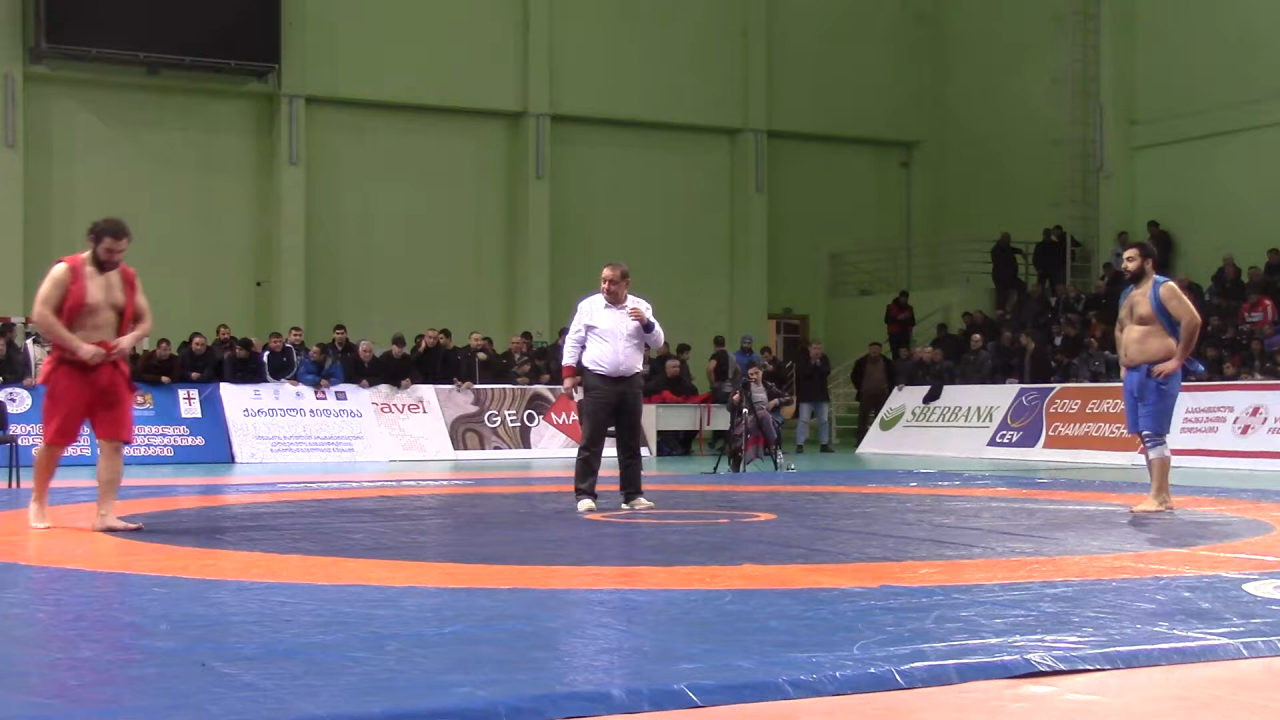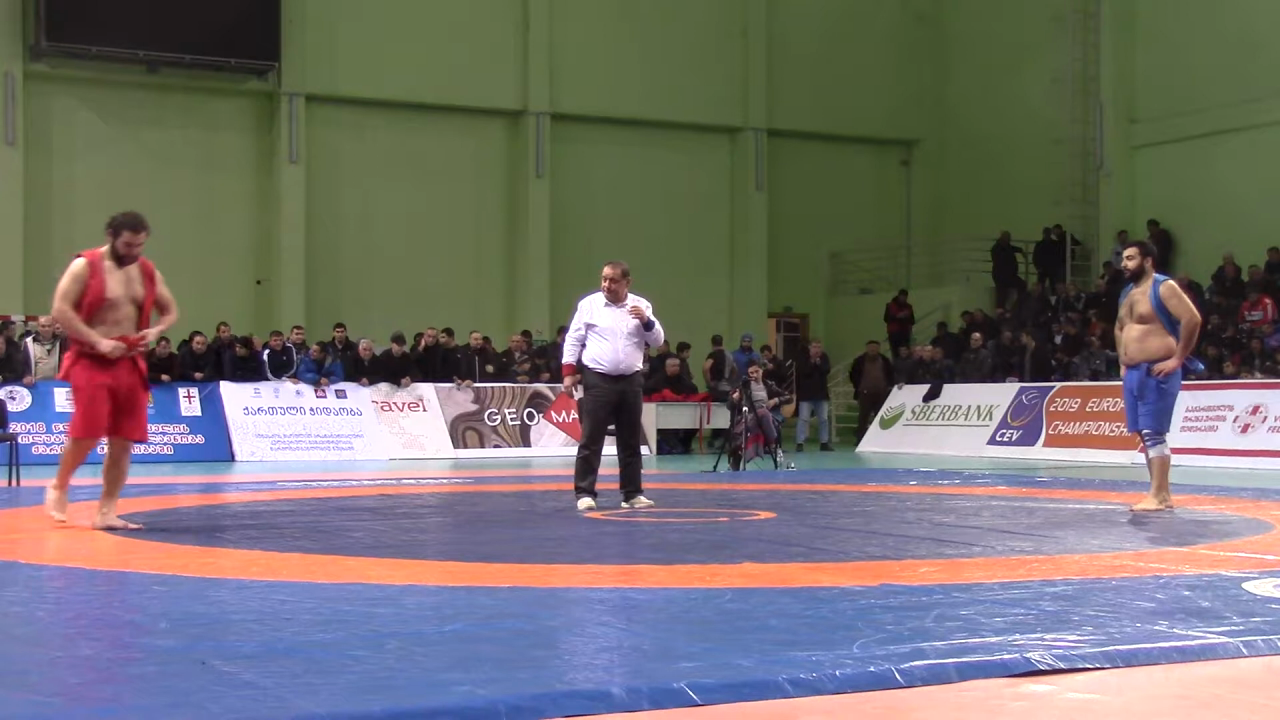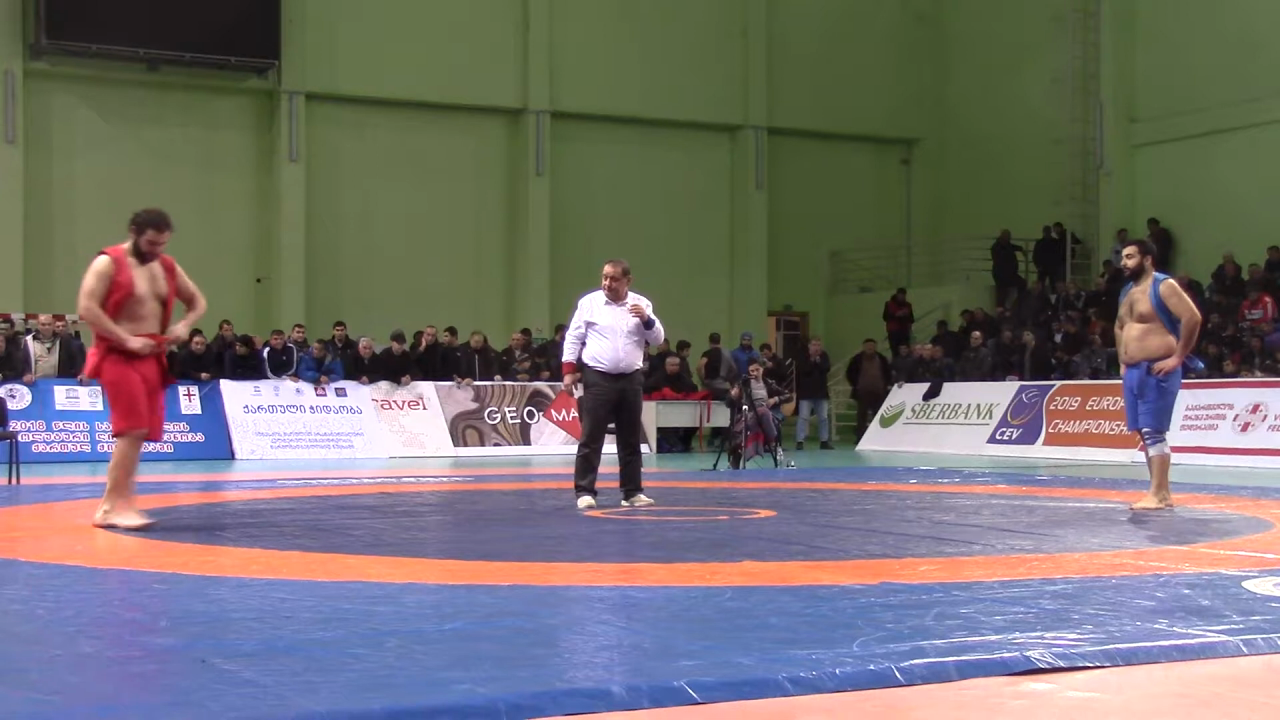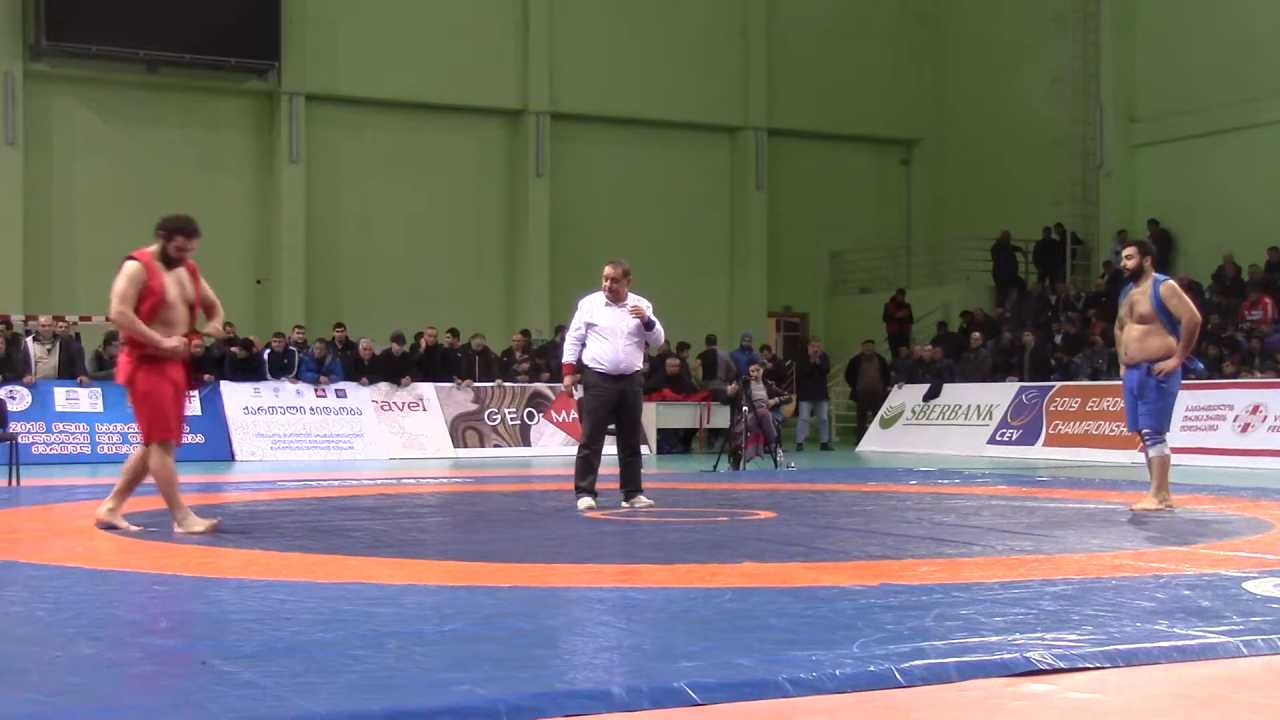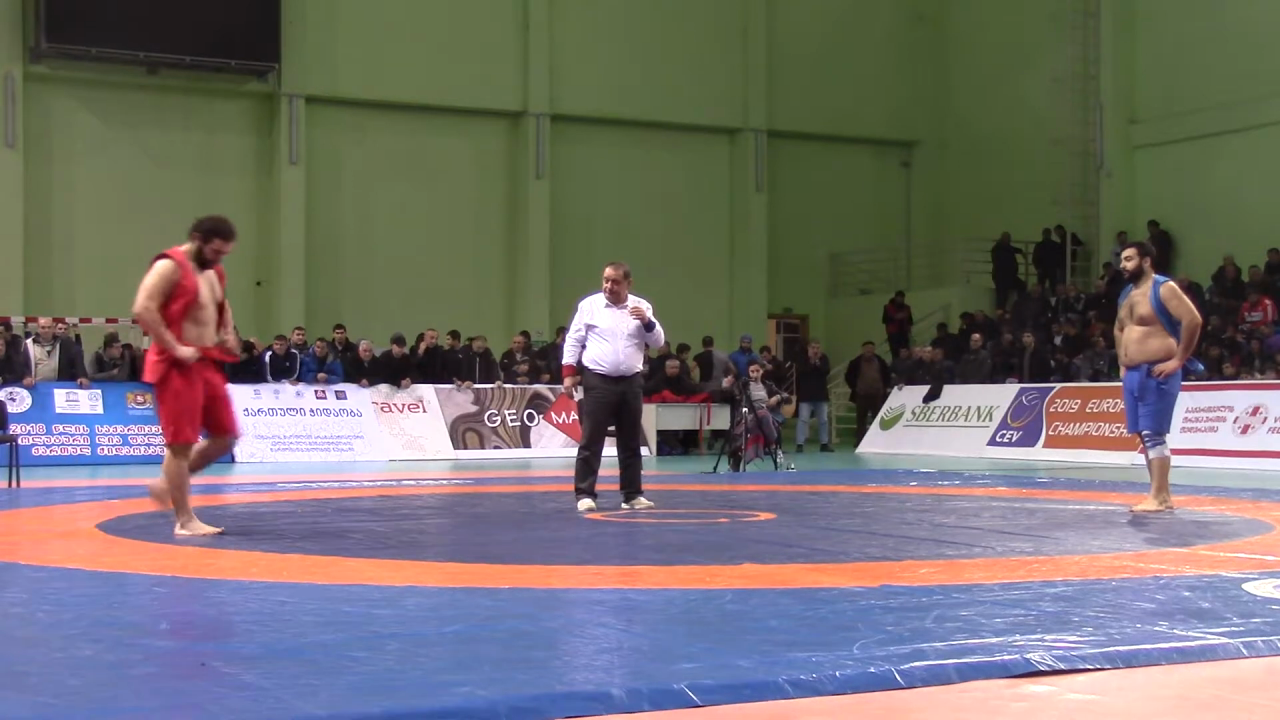
dt=0.2s
person 1, frame 1
left shoulder: (128, 278)
right shoulder: (66, 271)
left elbow: (145, 320)
right elbow: (41, 314)
left wrist: (131, 338)
right wrist: (79, 347)
left hip: (111, 367)
right hip: (70, 366)
left knee: (114, 442)
right knee: (56, 440)
left ankle: (105, 514)
right ankle: (38, 500)
person 1, frame 2
left shoulder: (147, 272)
right shoulder: (85, 266)
left elbow: (171, 311)
right elbow: (60, 310)
left wrist: (155, 331)
right wrist: (98, 342)
left hip: (130, 363)
right hip: (90, 361)
left knee: (124, 441)
right knee: (87, 435)
left ankle: (107, 512)
right ankle: (58, 487)
person 1, frame 3
left shoulder: (168, 267)
right shoulder: (108, 263)
left elbow: (198, 301)
right elbow: (87, 309)
left wrist: (185, 324)
right wrist: (127, 339)
left hip: (150, 359)
right hip: (116, 357)
left knee: (135, 437)
right knee: (132, 431)
left ankle: (107, 510)
right ankle: (124, 506)
person 1, frame 4
left shoulder: (189, 272)
right shoulder: (138, 268)
left elbow: (214, 305)
right elbow: (119, 313)
left wrist: (215, 325)
right wrist: (160, 341)
left hip: (177, 365)
right hip: (148, 364)
left knee: (155, 445)
right knee: (161, 441)
left ankle: (111, 508)
right ankle: (182, 517)
person 1, frame 5
left shoulder: (214, 273)
right shoulder: (169, 266)
left elbow: (223, 306)
right elbow: (142, 310)
left wrist: (228, 335)
right wrist: (175, 348)
left hip: (208, 364)
right hip: (177, 366)
left knee: (225, 437)
right knee: (181, 442)
left ankle: (167, 485)
right ankle: (184, 519)
person 2, frame 1
left shoulder: (1164, 288)
right shoulder: (1128, 294)
left elbow: (1192, 320)
right elbow: (1120, 330)
left wrist: (1178, 360)
right wrist: (1123, 363)
left hip: (1157, 374)
right hip: (1132, 374)
left knee: (1153, 434)
right knee: (1145, 435)
left ankle: (1157, 497)
right ankle: (1163, 495)
person 2, frame 2
left shoulder: (1163, 287)
right shoulder: (1127, 293)
left elbow: (1192, 319)
right elbow: (1120, 328)
left wrist: (1178, 358)
right wrist: (1123, 362)
left hip: (1157, 373)
right hip: (1132, 373)
left knee: (1154, 433)
right knee: (1145, 434)
left ankle: (1157, 495)
right ankle: (1163, 494)
person 2, frame 3
left shoulder: (1163, 286)
right shoulder: (1127, 292)
left elbow: (1192, 318)
right elbow: (1120, 327)
left wrist: (1178, 357)
right wrist: (1123, 360)
left hip: (1157, 371)
right hip: (1132, 372)
left knee: (1153, 432)
right knee: (1145, 433)
left ankle: (1156, 494)
right ankle: (1163, 492)
person 2, frame 4
left shoulder: (1163, 287)
right shoulder: (1127, 292)
left elbow: (1193, 319)
right elbow: (1119, 328)
left wrist: (1178, 358)
right wrist: (1123, 361)
left hip: (1156, 373)
right hip: (1132, 373)
left knee: (1154, 433)
right knee: (1144, 434)
left ankle: (1157, 495)
right ankle: (1163, 493)
person 2, frame 5
left shoulder: (1163, 288)
right shoulder: (1127, 294)
left elbow: (1193, 320)
right elbow: (1119, 329)
left wrist: (1178, 359)
right wrist: (1122, 362)
left hip: (1157, 374)
right hip: (1132, 374)
left knee: (1153, 434)
right knee: (1144, 435)
left ankle: (1157, 497)
right ankle: (1163, 495)
person 3, frame 1
left shoulder: (641, 307)
right shoulder: (588, 306)
left elbow: (657, 342)
right elbow: (573, 341)
left wrist: (646, 323)
right wrist: (568, 374)
left hip: (631, 383)
right hip: (598, 382)
left knee: (631, 443)
right knee: (591, 442)
left ankle: (632, 495)
right ankle: (585, 495)
person 3, frame 2
left shoulder: (641, 305)
right shoulder: (589, 304)
left elbow: (658, 340)
right elbow: (574, 339)
left wrist: (646, 321)
right wrist: (569, 372)
left hip: (631, 381)
right hip: (598, 381)
left knee: (631, 441)
right knee: (591, 440)
left ankle: (632, 493)
right ankle: (585, 493)
person 3, frame 3
left shoulder: (641, 303)
right shoulder: (589, 303)
left elbow: (657, 339)
right elbow: (573, 338)
left wrist: (646, 320)
right wrist: (569, 370)
left hip: (631, 380)
right hip: (598, 379)
left knee: (631, 440)
right knee: (590, 438)
left ankle: (632, 492)
right ankle: (585, 492)
person 3, frame 4
left shoulder: (641, 305)
right shoulder: (589, 303)
left elbow: (658, 340)
right elbow: (574, 339)
left wrist: (647, 321)
right wrist: (569, 371)
left hip: (631, 381)
right hip: (598, 380)
left knee: (631, 441)
right knee: (591, 440)
left ankle: (632, 493)
right ankle: (585, 492)
person 3, frame 5
left shoulder: (641, 306)
right shoulder: (589, 305)
left elbow: (658, 341)
right elbow: (574, 340)
left wrist: (647, 322)
right wrist: (569, 372)
left hip: (631, 382)
right hip: (598, 382)
left knee: (631, 442)
right knee: (591, 441)
left ankle: (632, 494)
right ankle: (585, 494)
